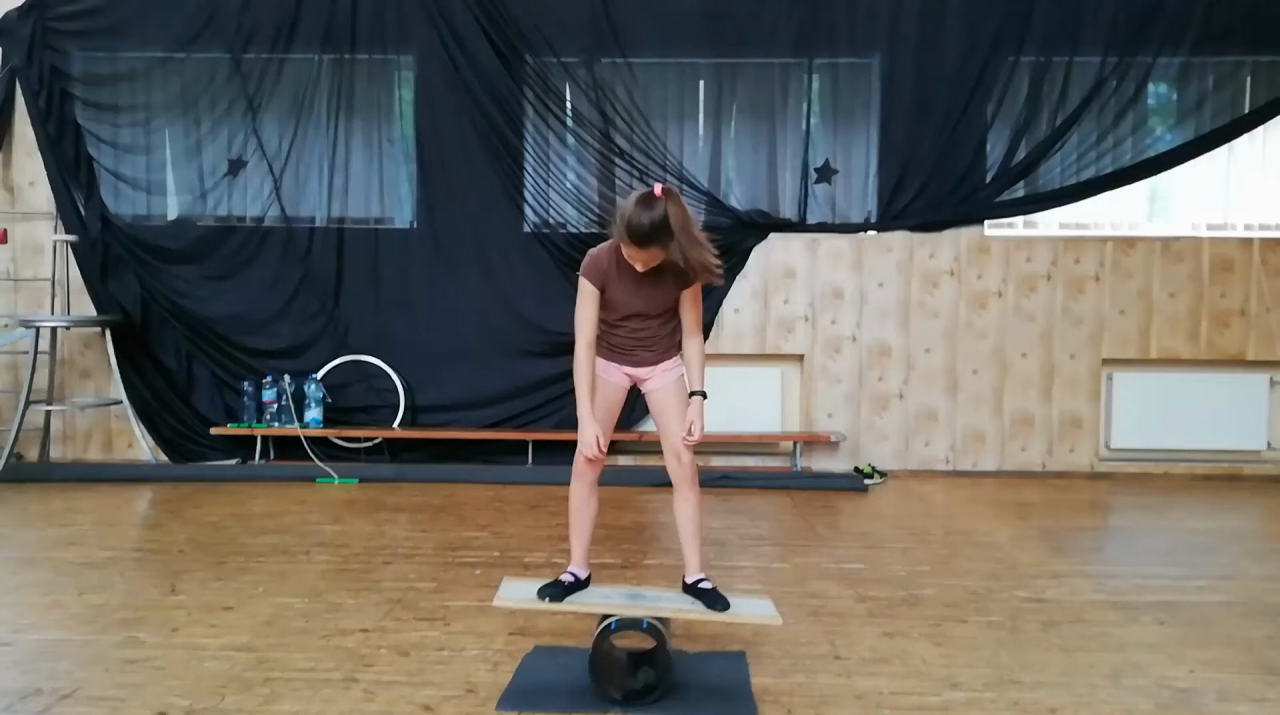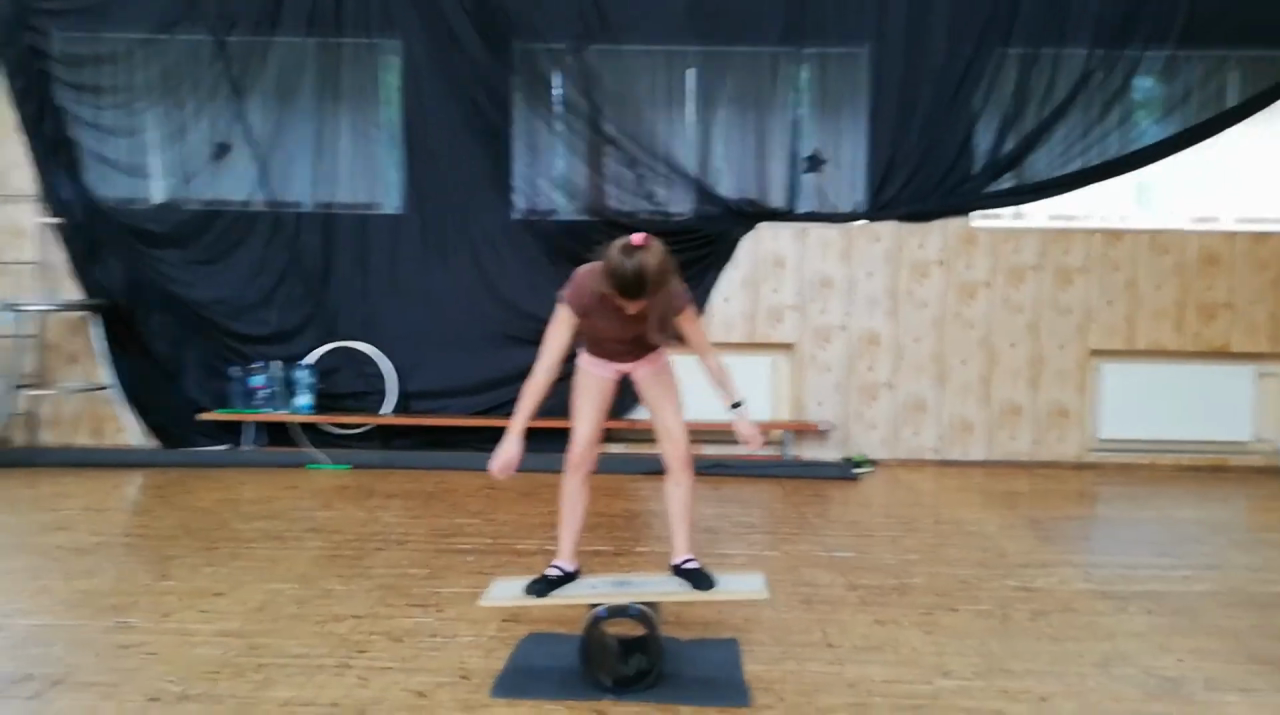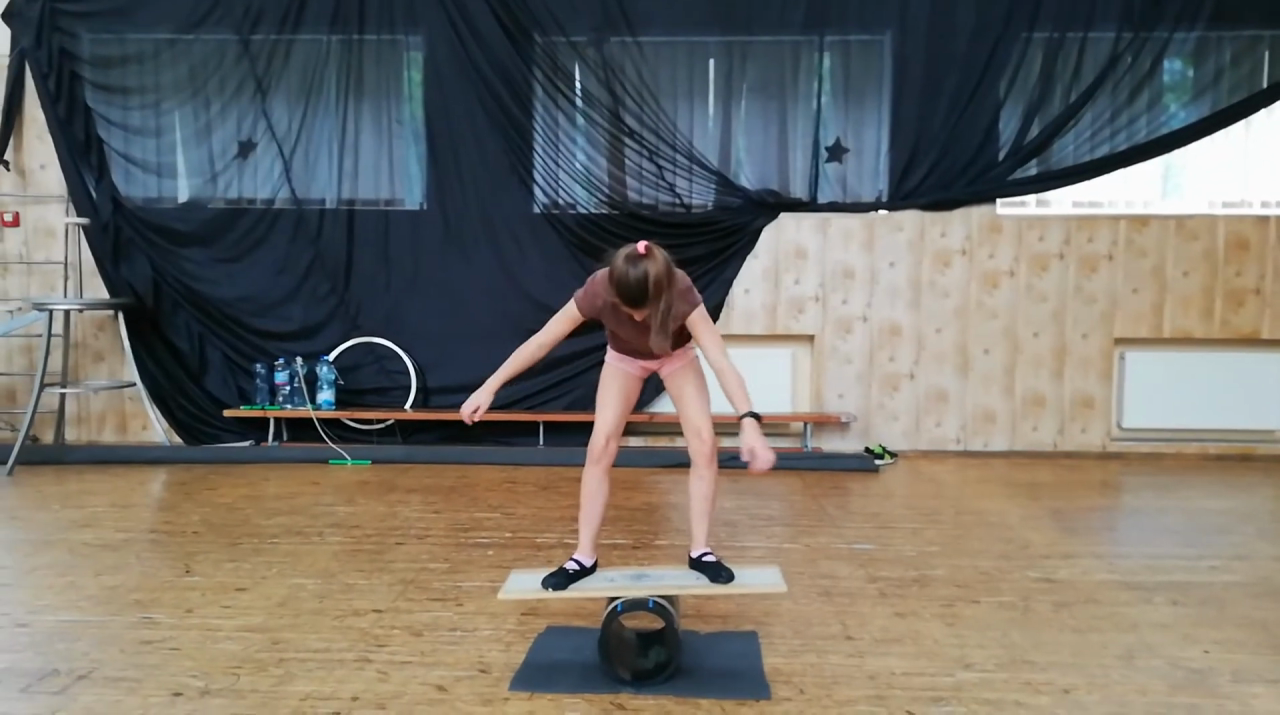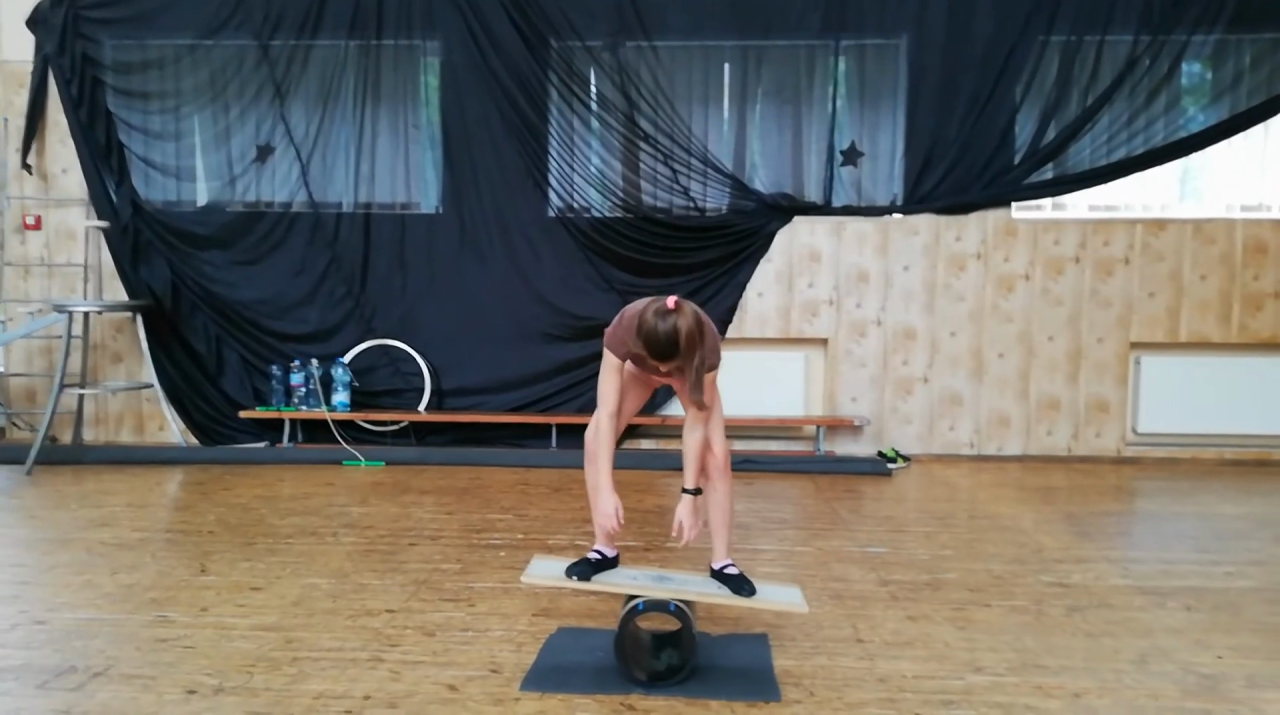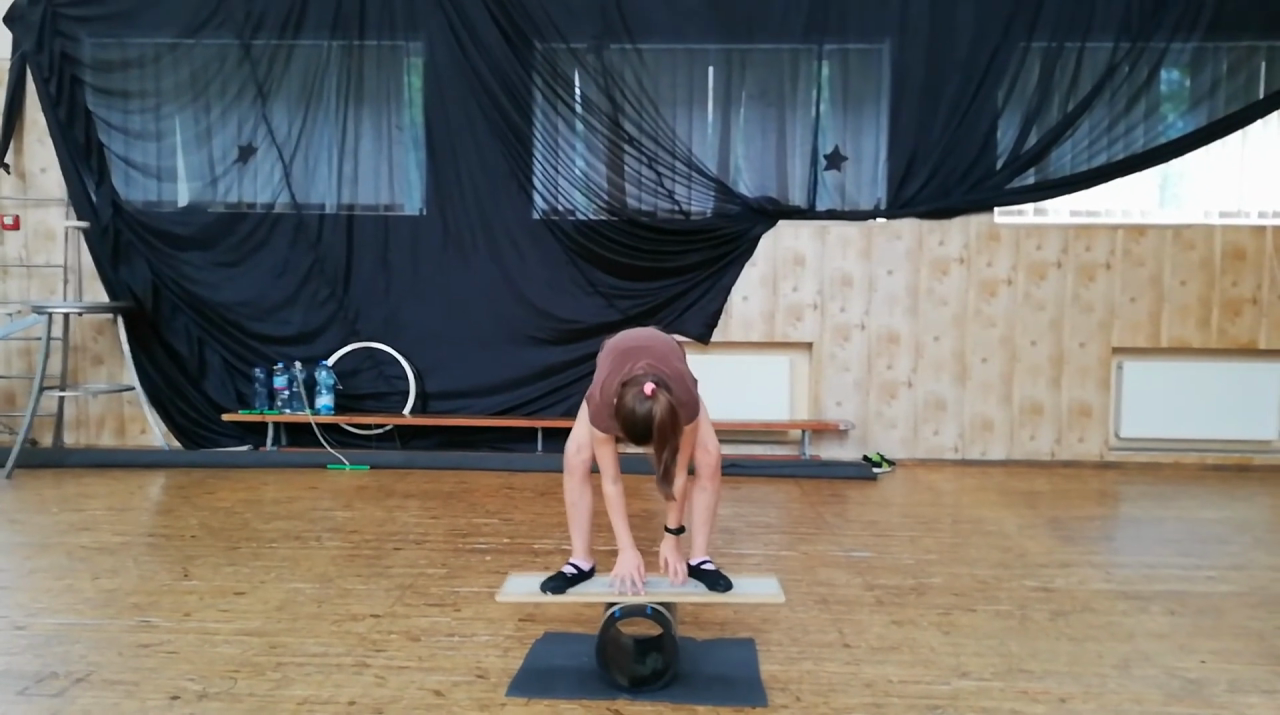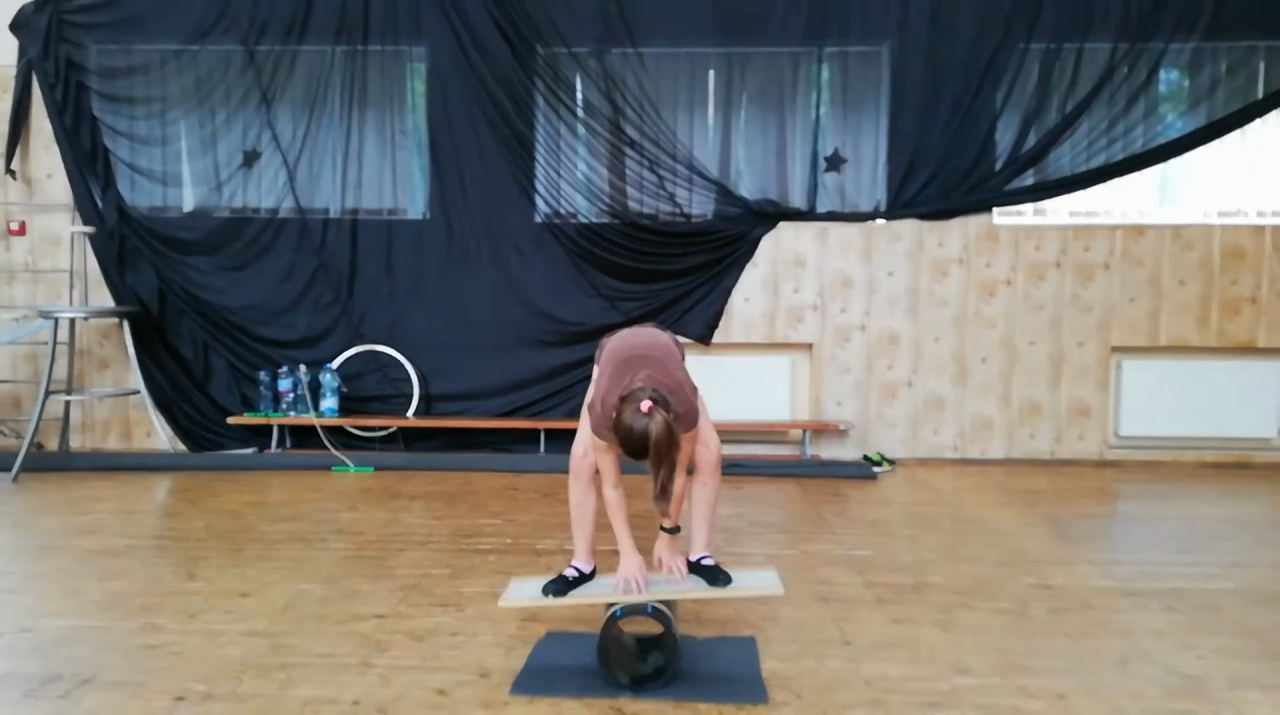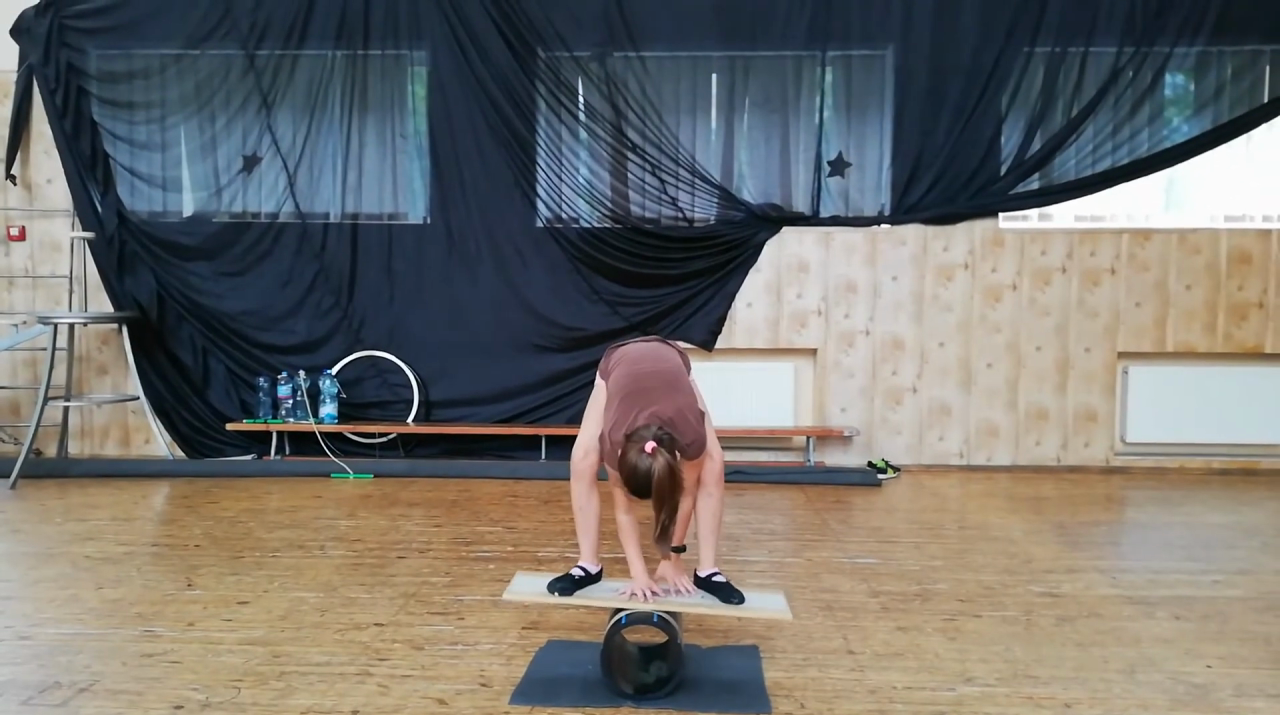
dt=0.7s
person 1, frame 1
left shoulder: (683, 266)
right shoulder: (598, 263)
left elbow: (692, 336)
right elbow: (584, 344)
left wrist: (697, 397)
right wrist: (586, 418)
left hip: (664, 366)
right hip: (609, 363)
left knee: (683, 464)
right knee: (586, 460)
left ankle: (695, 576)
right ankle: (577, 570)
person 1, frame 2
left shoulder: (670, 292)
right shoulder: (584, 285)
left elbow: (705, 350)
right elbow: (547, 363)
left wrist: (736, 408)
right wrist: (514, 434)
left hip: (648, 357)
right hip: (596, 359)
left knee: (678, 449)
right knee: (580, 452)
left ankle: (682, 558)
right ankle: (565, 563)
person 1, frame 3
left shoulder: (681, 292)
right shoulder: (598, 290)
left elbow: (721, 361)
right elbow: (542, 340)
left wrist: (750, 423)
right wrist: (489, 387)
left hip: (676, 354)
right hip: (624, 357)
left knee: (704, 443)
right knee: (600, 446)
left ankle: (700, 552)
right ankle: (584, 557)
person 1, frame 4
left shoulder: (705, 341)
right shoulder: (623, 332)
left elbow: (695, 426)
right elbow: (607, 414)
left wrist: (689, 496)
right wrist: (604, 492)
left hip: (690, 370)
right hip: (637, 367)
left knee: (716, 453)
right knee: (596, 438)
left ankle: (722, 563)
right ankle: (604, 550)
person 1, frame 5
left shoulder: (684, 399)
right shoulder: (602, 401)
left elbow: (678, 472)
right elbow: (611, 481)
left wrist: (672, 537)
right wrist: (626, 549)
left hip: (667, 370)
left knee: (709, 456)
right knee: (576, 455)
left ankle: (700, 560)
right ankle: (580, 561)
person 1, frame 6
left shoulder: (684, 406)
right shoulder: (603, 409)
left elbow: (677, 473)
right elbow: (611, 485)
left wrist: (668, 537)
right wrist: (627, 553)
left knee: (709, 454)
right knee: (582, 459)
left ankle: (699, 555)
right ankle: (582, 564)
person 1, frame 7
left shoulder: (691, 435)
right shoulder: (614, 440)
left elbow: (686, 496)
right elbow: (624, 510)
left wrist: (672, 557)
right wrist: (638, 573)
left hip: (671, 362)
right hip: (617, 364)
left knee: (712, 464)
right knee: (583, 461)
left ankle: (707, 571)
right ankle: (588, 566)
